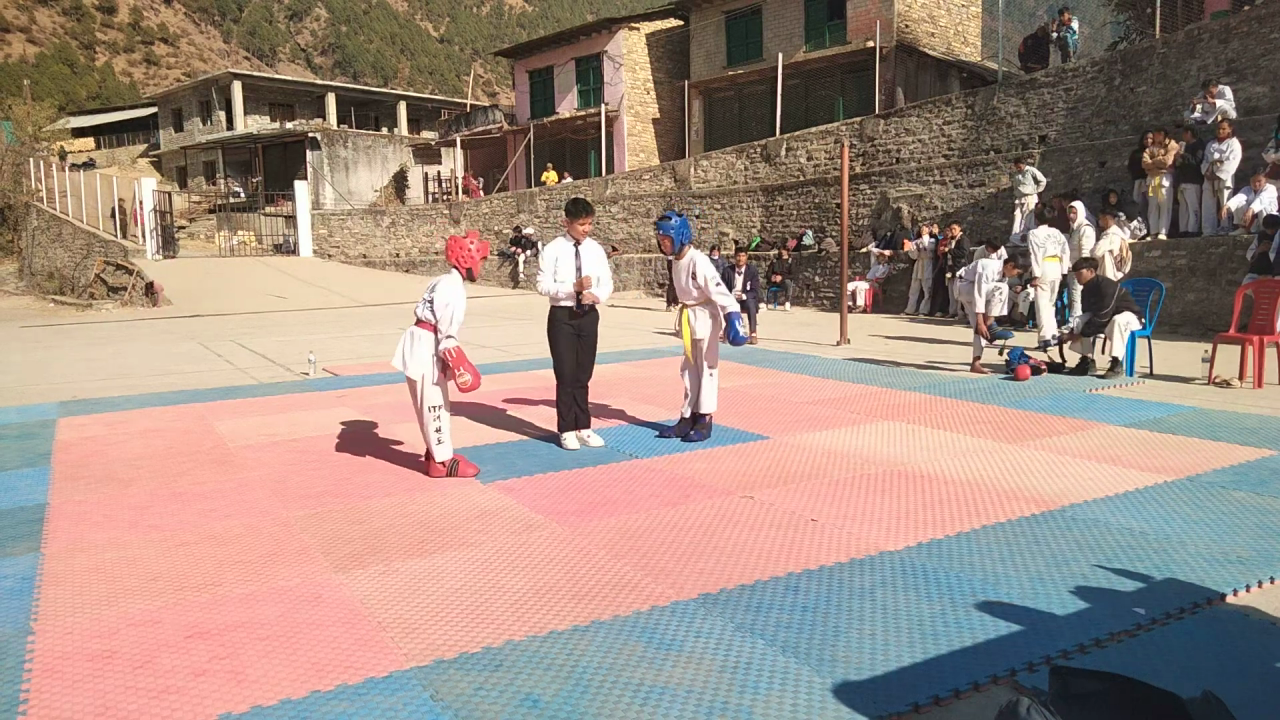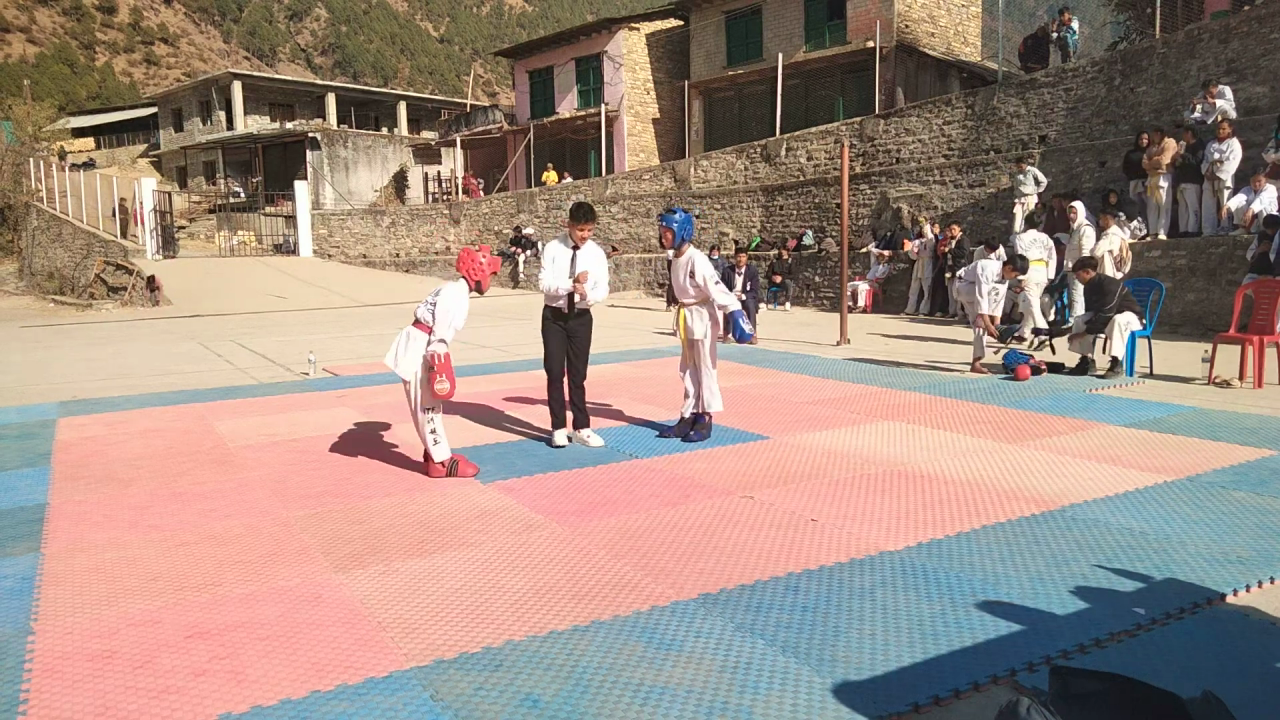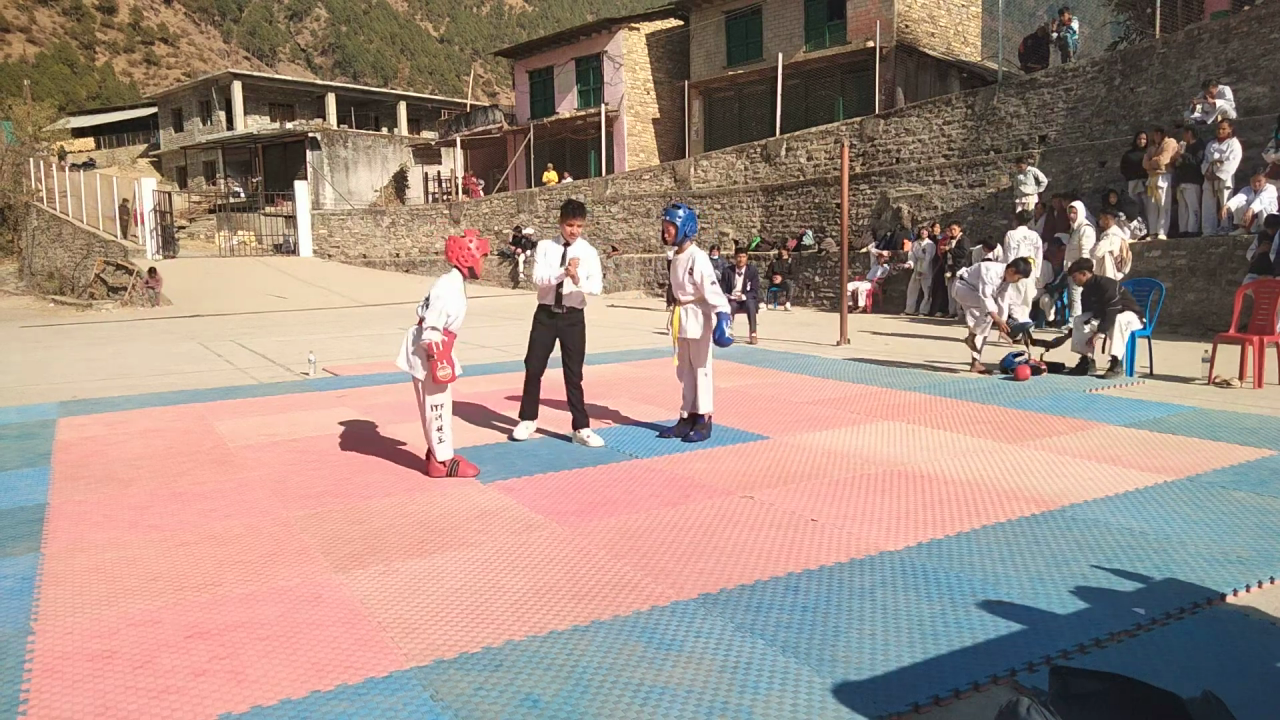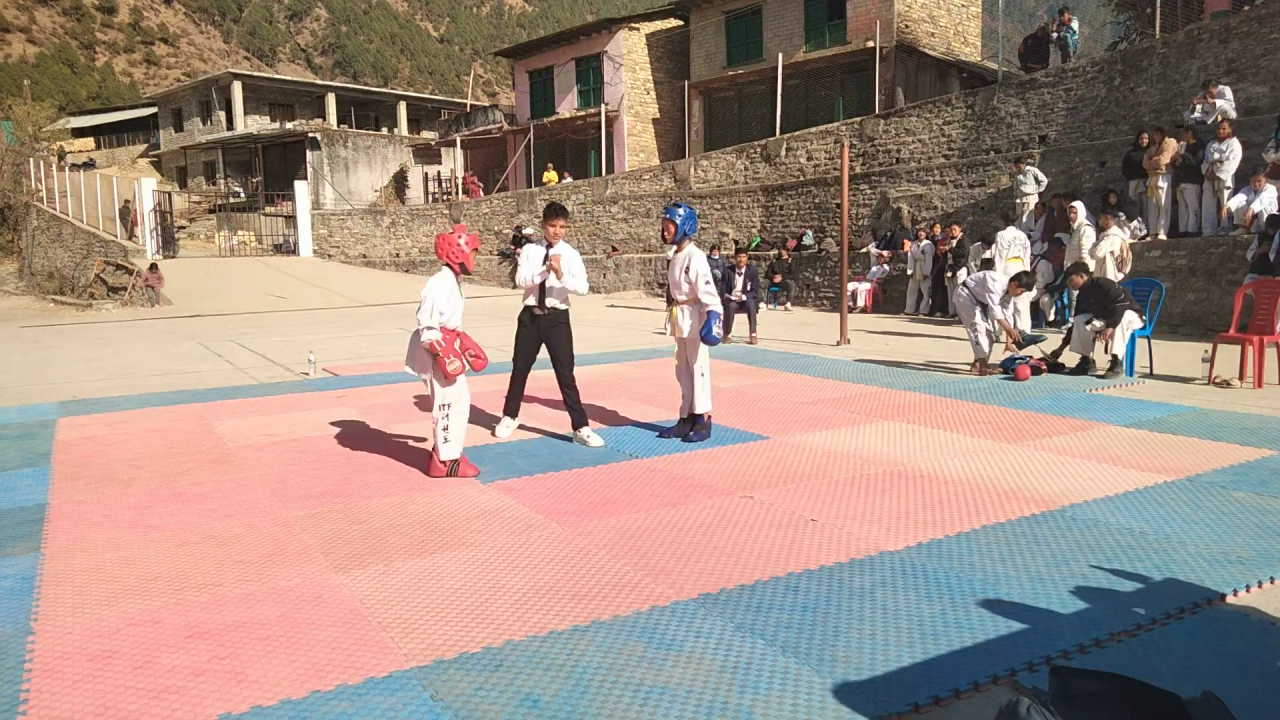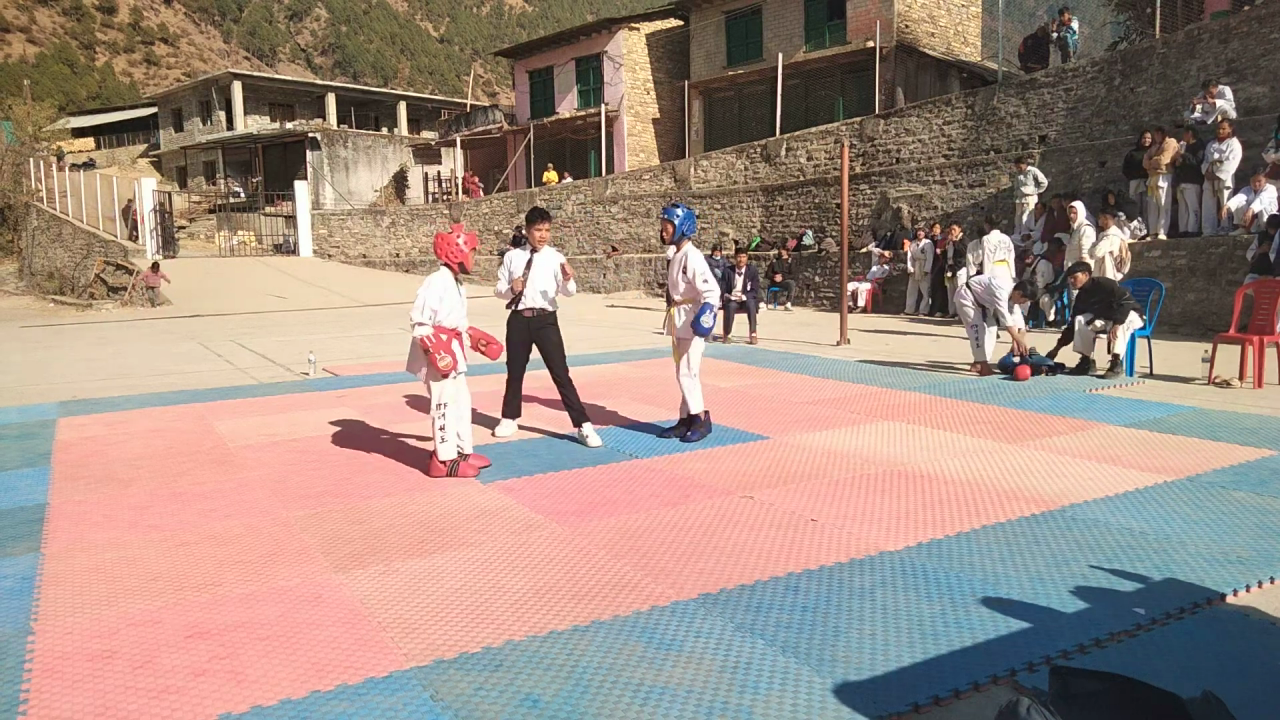
dt=0.2s
person 1, frame 1
left shoulder: (596, 249)
right shoulder: (553, 249)
left elbow: (605, 281)
right elbow: (543, 285)
left wrist: (598, 295)
right wrist: (573, 287)
left hip: (588, 315)
right hip: (562, 316)
left knee: (583, 375)
right knee: (566, 375)
left ankle: (583, 428)
right ankle: (567, 430)
person 1, frame 2
left shoulder: (596, 253)
right shoulder: (553, 249)
left elbow: (602, 288)
right elbow: (545, 284)
left wrist: (587, 295)
right wrist: (571, 283)
left hip: (580, 317)
right hip: (554, 316)
left knee: (577, 376)
right knee: (555, 372)
left ankle: (582, 428)
right ankle: (559, 428)
person 1, frame 3
left shoulder: (588, 252)
right shoulder: (545, 247)
left elbow: (597, 287)
right elbow: (538, 279)
left wrist: (578, 280)
right wrist: (563, 272)
left hip: (573, 317)
right hip: (545, 314)
left knee: (573, 375)
right knee: (534, 368)
left ankle: (581, 428)
right ankle: (528, 419)
person 1, frame 4
left shoulder: (571, 254)
right shoulder: (529, 251)
left elbow: (583, 287)
right elbow: (522, 281)
left wrist: (561, 276)
right wrist: (545, 269)
left hip: (557, 318)
right hip: (530, 316)
left knee: (565, 375)
right knee: (520, 369)
left ankle: (581, 428)
right ankle: (510, 417)
person 1, frame 5
left shoulder: (555, 257)
right shoulder: (513, 257)
left elbow: (570, 292)
right elbow: (499, 290)
left wrist: (567, 279)
right wrist: (511, 289)
left hip: (545, 320)
right hip: (518, 319)
left knee: (560, 373)
right knee: (515, 372)
left ankle: (583, 426)
right ankle: (510, 418)
person 2, frame 1
left shoulder: (446, 281)
right shoulder: (454, 288)
right elbow: (448, 331)
left wrist: (450, 361)
right wrist: (459, 365)
left hip: (420, 341)
right hip: (428, 346)
left knee: (430, 405)
right knee: (434, 405)
left ankle: (439, 453)
right ankle: (442, 461)
person 2, frame 2
left shoulder: (453, 289)
right shoulder: (458, 297)
right elbow: (440, 335)
left wrist: (438, 367)
right wrist: (440, 371)
left hip: (418, 346)
right hip: (422, 350)
left knee: (429, 407)
right knee: (427, 407)
left ankle: (437, 454)
right ankle: (440, 461)
person 2, frame 3
left shoulder: (453, 282)
right shoulder: (450, 286)
right elbow: (432, 324)
left wrist: (442, 356)
right wrist: (439, 358)
left hip: (428, 346)
right hip: (428, 347)
left knee: (438, 403)
right knee: (437, 403)
left ankle: (439, 452)
right ankle: (442, 460)
person 2, frame 4
left shoulder: (453, 281)
right shoulder: (440, 283)
right elbow: (427, 325)
left wrist: (466, 347)
right wrist: (443, 354)
left hip: (447, 347)
right hip: (435, 349)
left knee: (460, 399)
right knee: (447, 403)
left ankle: (450, 451)
right ankle: (444, 460)
person 2, frame 5
left shoulder: (455, 282)
right shoulder: (436, 282)
right elbow: (419, 320)
left wrist: (476, 339)
right wrist: (435, 350)
left hip: (451, 346)
right hip: (436, 348)
left knee: (461, 401)
right knee: (444, 403)
left ankle: (461, 452)
right ankle: (444, 460)
person 3, frame 1
left shoulder: (698, 260)
right shoulder: (677, 260)
left elbow: (718, 290)
left wrist: (733, 317)
left hip: (705, 318)
right hip: (689, 318)
left knee: (706, 369)
right knee: (689, 370)
left ankle: (704, 421)
right ankle: (688, 419)
person 3, frame 2
left shoulder: (696, 259)
right shoulder: (676, 259)
left elbow: (717, 288)
left wrist: (735, 314)
left hip: (703, 318)
right hip: (686, 318)
left knee: (705, 369)
right knee: (688, 370)
left ankle: (705, 420)
right ankle: (688, 418)
person 3, frame 3
left shoulder: (697, 257)
right shoulder: (677, 256)
left elbow: (712, 289)
left wrist: (723, 317)
left hip: (698, 317)
right hip: (682, 318)
left knee: (701, 369)
right knee: (684, 370)
left ankle: (703, 421)
right ankle: (687, 418)
person 3, frame 4
left shoulder: (694, 256)
right shoulder: (675, 255)
left elbow: (707, 290)
left wrist: (713, 316)
left hip: (694, 317)
right hip: (679, 317)
left knee: (698, 369)
right knee: (683, 371)
left ankle: (703, 420)
right ankle: (687, 418)
person 3, frame 5
left shoulder: (691, 256)
right shoulder: (676, 255)
left elbow: (710, 287)
left wrist: (707, 310)
left hip: (691, 318)
right hip: (680, 318)
left knee: (688, 371)
right knee: (683, 372)
left ankle: (701, 419)
right ankle: (687, 419)
